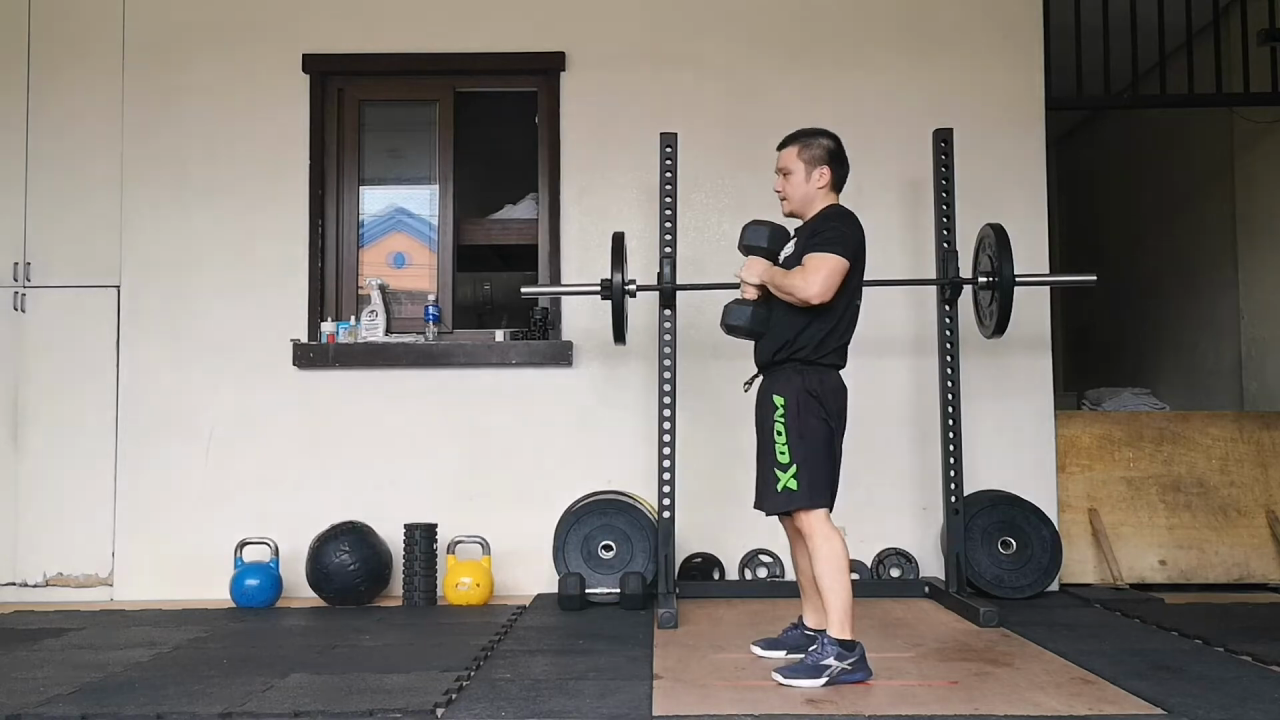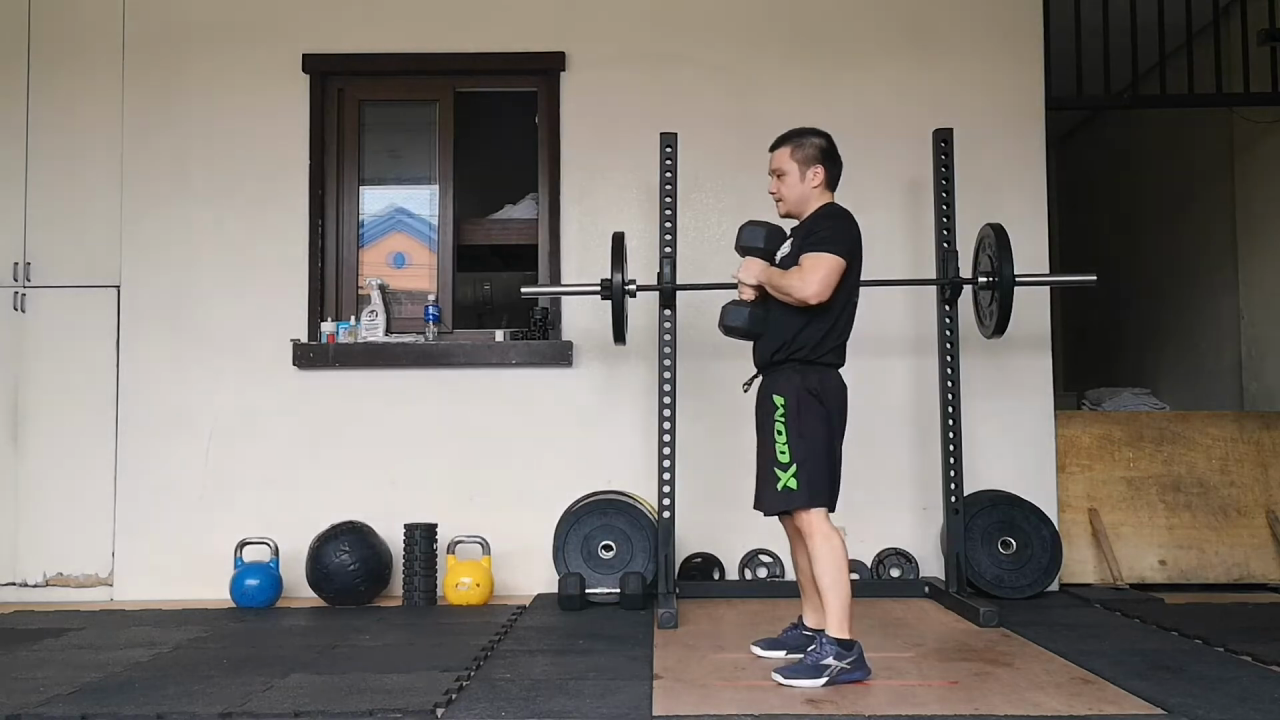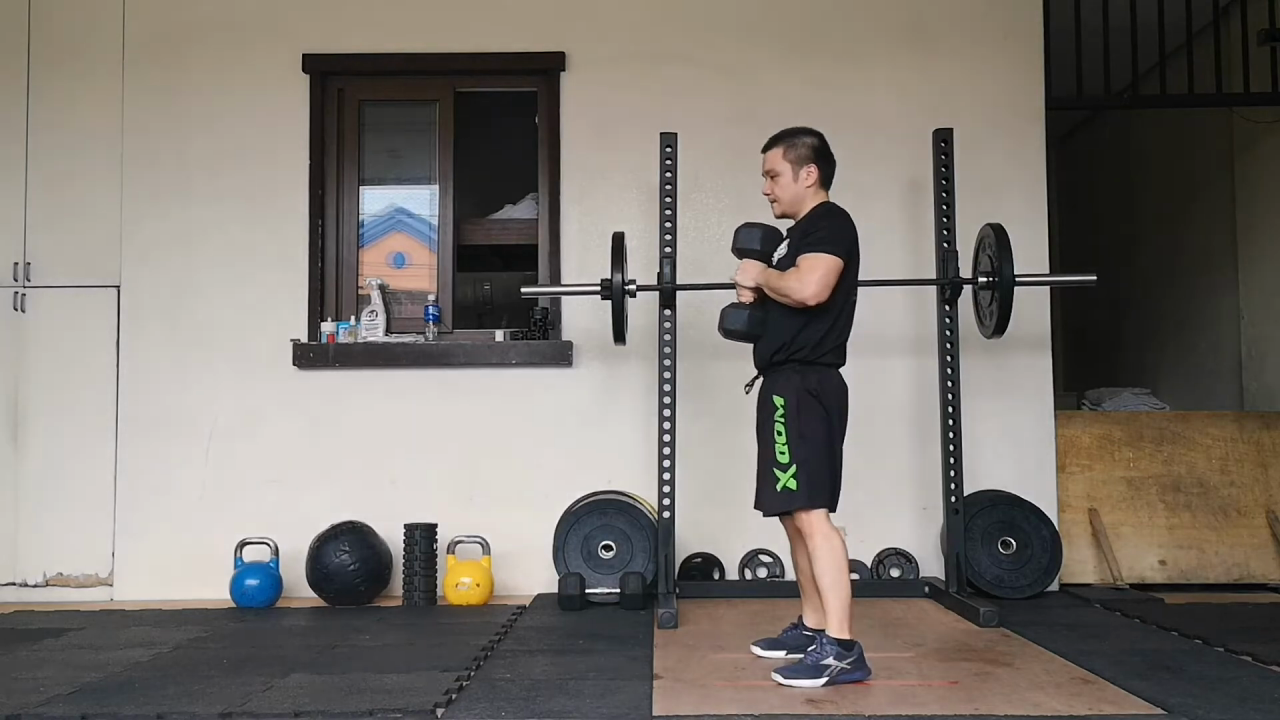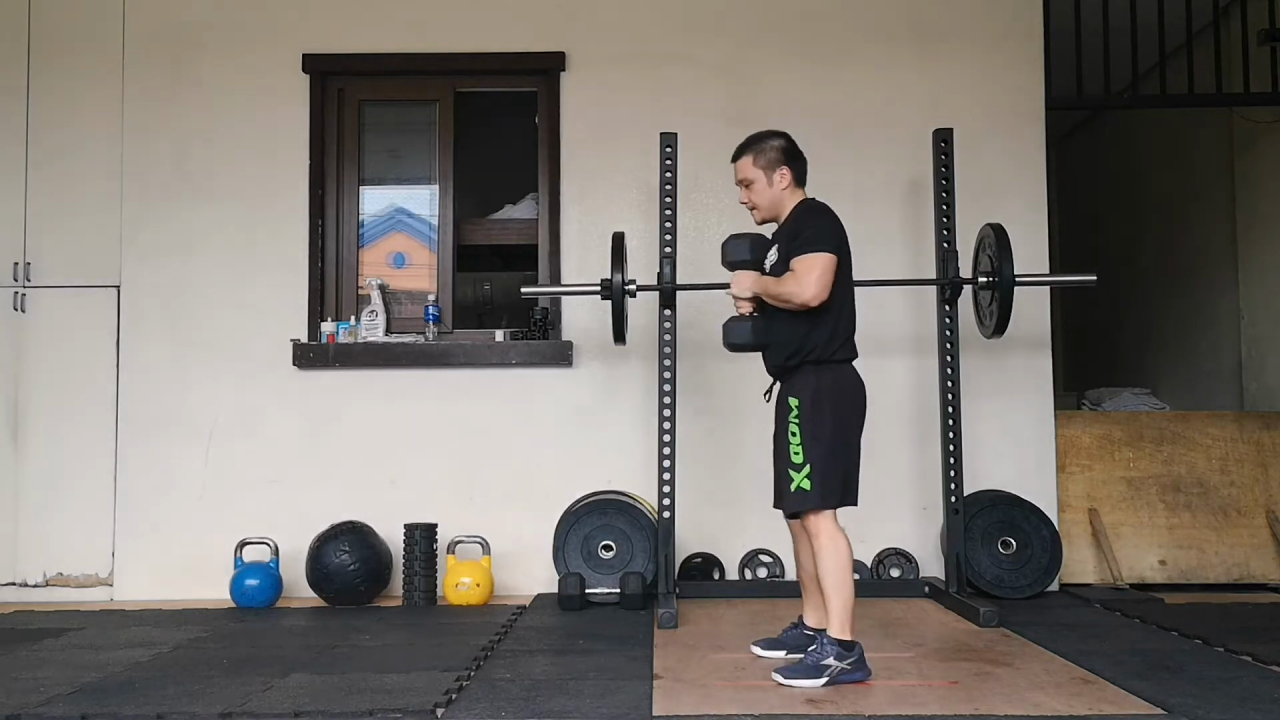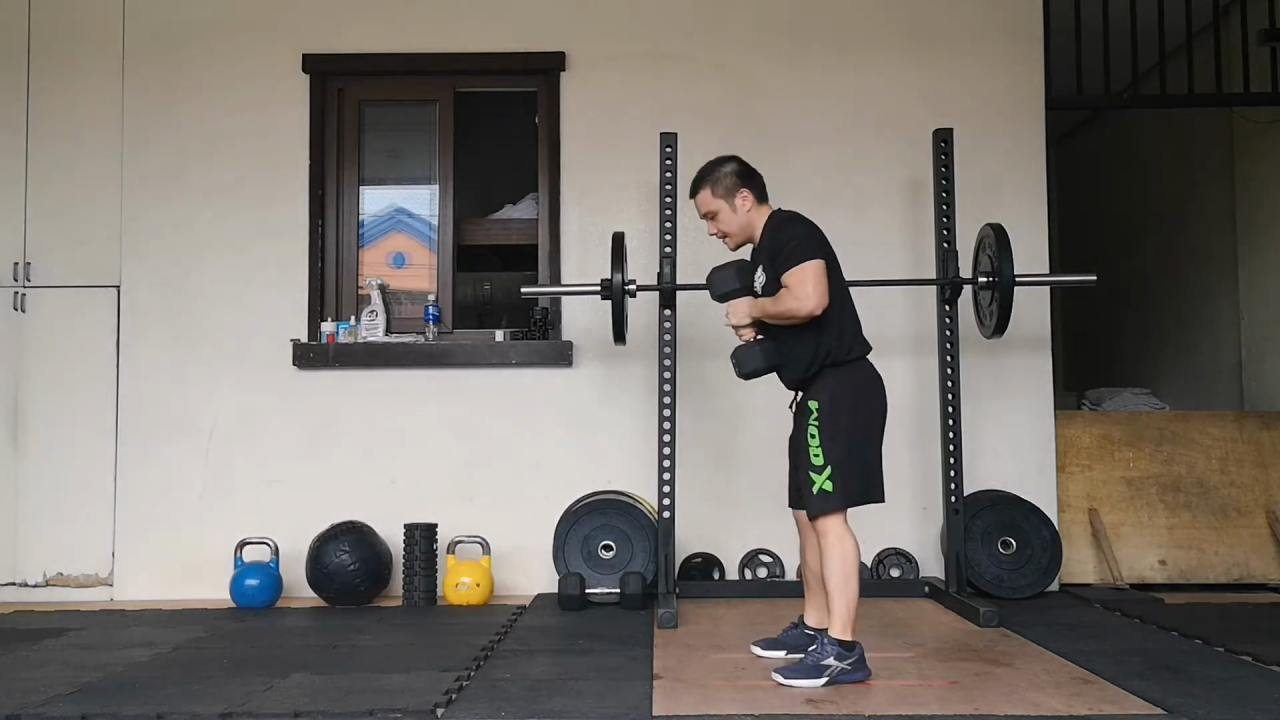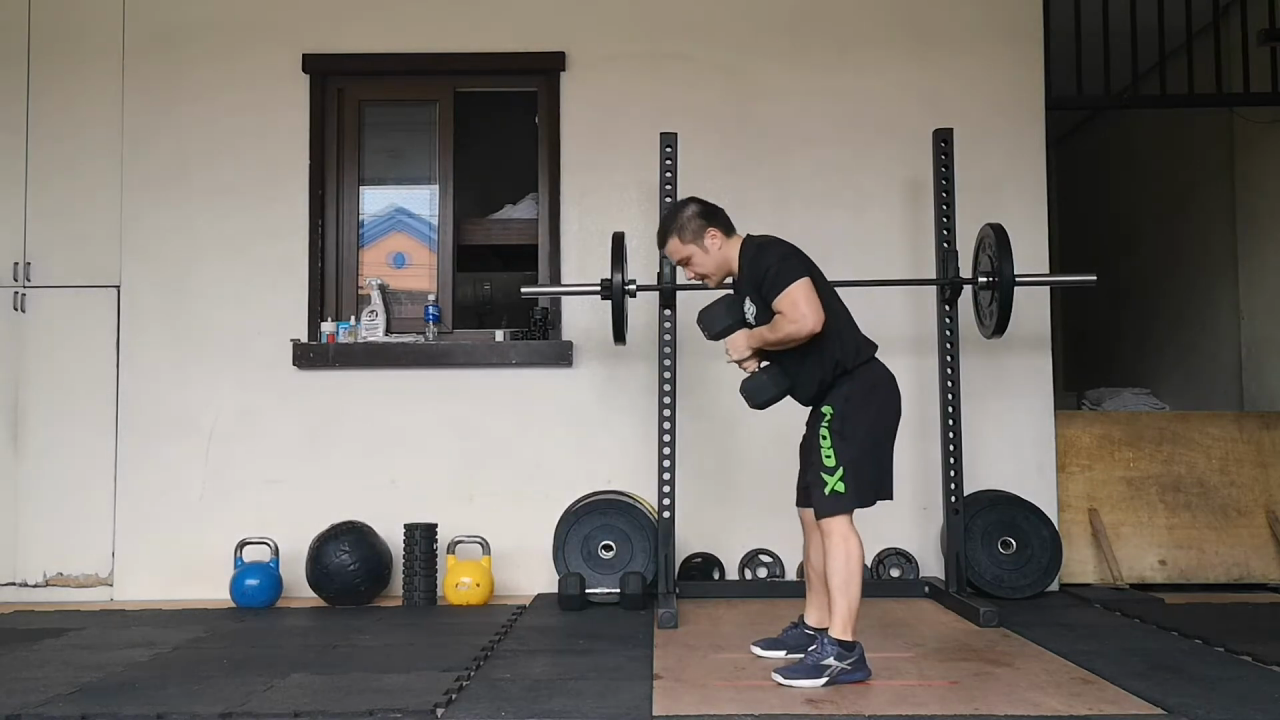
dt=0.3s
person 1, frame 1
left shoulder: (837, 225)
right shoulder: (807, 232)
left elbow: (814, 289)
left wrist: (763, 273)
right wrist: (758, 287)
left hip: (804, 386)
right hip: (785, 385)
left knee: (809, 513)
right knee: (792, 513)
left ankle: (843, 649)
right ankle: (813, 628)
person 1, frame 2
left shoulder: (832, 223)
right shoulder: (805, 233)
left elbow: (810, 289)
left wrist: (762, 272)
right wrist: (756, 287)
left hip: (804, 386)
right hip: (785, 385)
left knee: (809, 514)
right knee: (794, 515)
left ankle: (842, 648)
right ankle: (813, 628)
person 1, frame 3
left shoulder: (829, 222)
right shoulder: (801, 232)
left elbow: (809, 289)
left wrist: (758, 274)
right wrist: (755, 289)
left hip: (804, 386)
right hip: (786, 386)
left knee: (809, 514)
right knee: (793, 514)
left ankle: (842, 649)
right ankle: (812, 628)
person 1, frame 4
left shoulder: (814, 219)
right shoulder: (787, 232)
left elbow: (809, 290)
left wrist: (755, 282)
right wrist: (752, 298)
left hip: (820, 386)
right hip: (800, 388)
left knee: (817, 514)
right knee: (801, 515)
left ankle: (842, 649)
right ankle: (813, 627)
person 1, frame 5
left shoulder: (789, 231)
right shoulder: (766, 249)
left elbow: (810, 301)
left wrist: (751, 309)
right wrist: (751, 323)
left hip: (841, 390)
right hip: (820, 394)
left knee: (827, 515)
right knee: (808, 513)
left ankle: (843, 650)
right ankle: (813, 628)
person 1, frame 6
left shoulder: (767, 256)
right shoulder: (745, 278)
left elbow: (806, 320)
left wrist: (750, 340)
right wrist: (751, 352)
left hip: (856, 394)
right hip: (834, 400)
left knee: (834, 516)
right knee: (813, 515)
left ankle: (842, 650)
right ankle: (815, 628)
